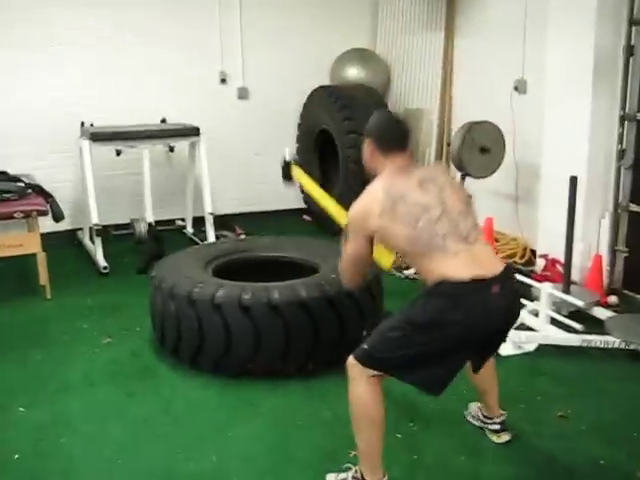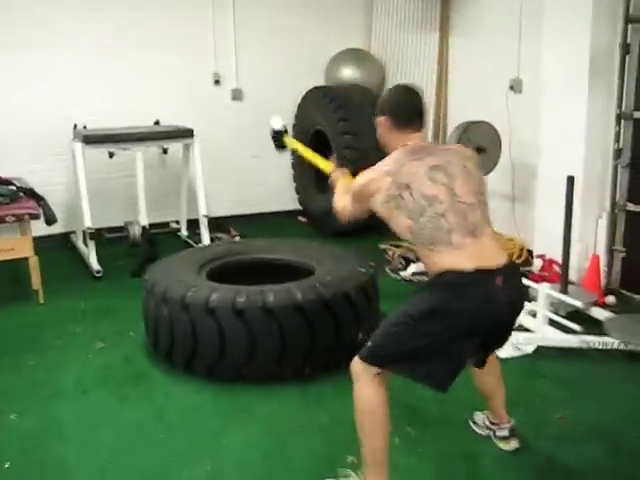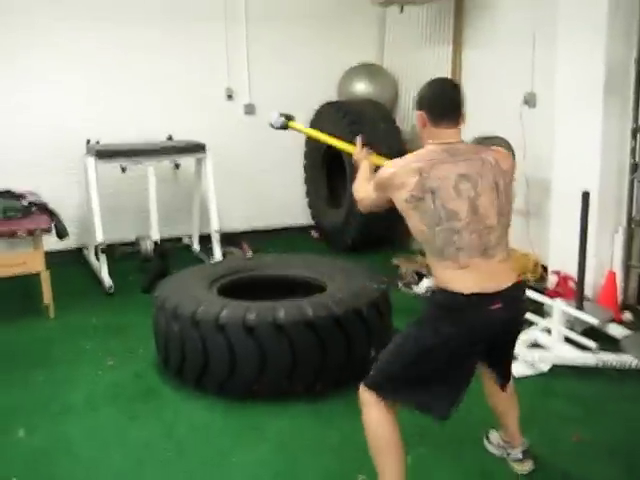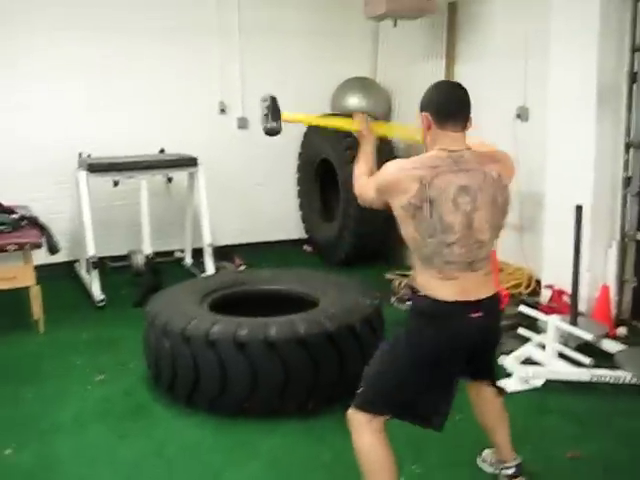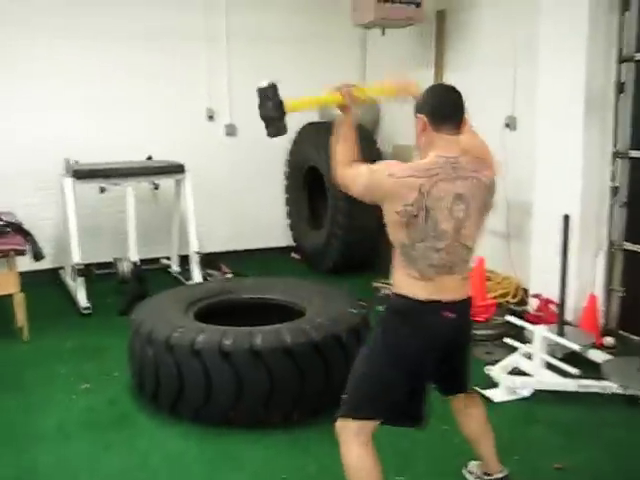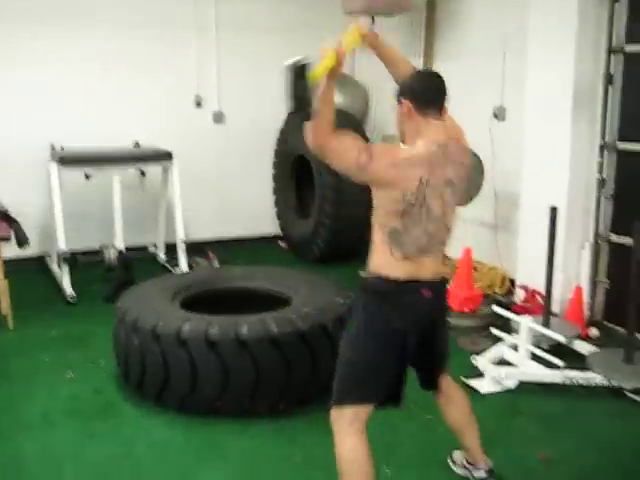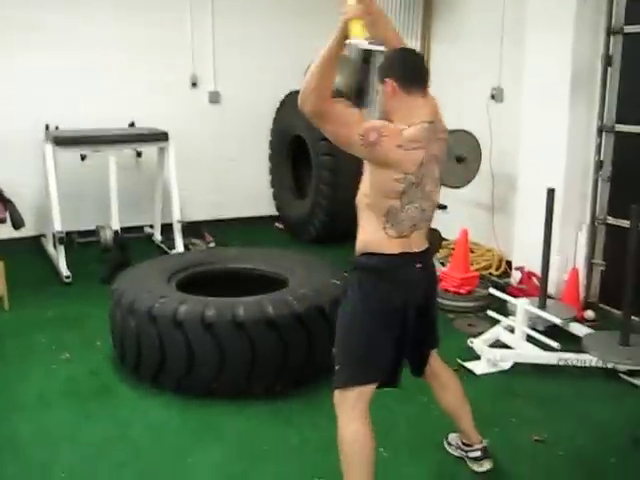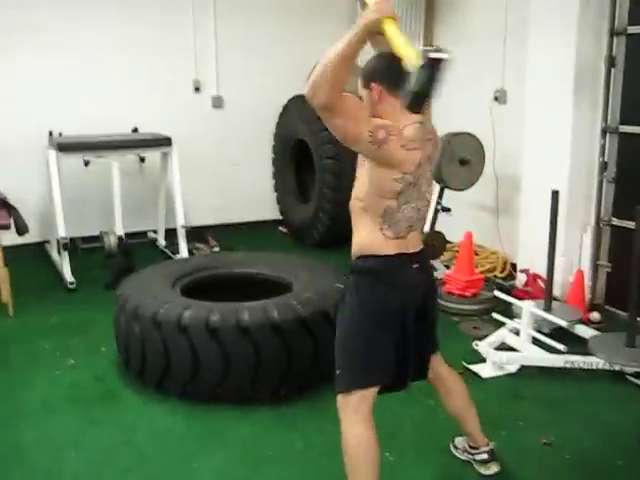
dt=0.1s
person 1, frame 1
left shoulder: (366, 205)
right shoulder: (444, 175)
left elbow: (350, 275)
left wrist: (352, 240)
left hip: (459, 302)
right hip: (505, 293)
left knee: (360, 368)
right knee: (472, 337)
right ankle: (493, 418)
person 1, frame 2
left shoulder: (375, 179)
right shoulder: (462, 154)
left elbow: (345, 213)
left wrist: (340, 184)
left hip: (454, 292)
right hip: (506, 285)
left knee: (365, 369)
right knee: (478, 345)
right ankle: (501, 425)
person 1, frame 3
left shoulder: (401, 173)
right shoulder: (500, 159)
left elbow: (365, 199)
left wrist: (362, 164)
left hip: (458, 310)
right hip: (510, 301)
left knee: (373, 395)
right knee: (489, 362)
right ankle: (515, 448)
person 1, frame 4
left shoulder: (402, 175)
right shoulder: (500, 168)
left elbow: (363, 191)
left wrist: (366, 142)
left hip: (435, 317)
right hip: (487, 311)
left knee: (363, 419)
right knee: (480, 380)
person 1, frame 5
left shoulder: (397, 179)
right shoulder: (484, 167)
left elbow: (344, 173)
right elbow: (463, 127)
left wrist: (345, 114)
right wrist: (415, 90)
left hip: (409, 317)
right hip: (459, 313)
left knee: (352, 429)
right knee: (460, 393)
person 1, frame 6
left shoulder: (392, 165)
right shoulder: (457, 146)
left elbow: (317, 140)
right elbow: (421, 85)
left wrist: (330, 76)
right wrist: (379, 45)
left hip: (388, 298)
right hip: (432, 293)
left knee: (346, 417)
right knee: (440, 379)
person 1, frame 7
left shoulder: (392, 143)
right shoulder: (432, 119)
left elbow: (312, 104)
right elbow: (404, 58)
left hip: (380, 275)
right hip: (420, 268)
left knee: (351, 400)
right knee: (429, 360)
person 1, frame 8
left shoulder: (388, 142)
right shoulder: (422, 122)
left elbow: (321, 96)
right elbow: (390, 65)
left hip: (378, 276)
right hip: (416, 270)
left knee: (354, 405)
right knee: (433, 364)
